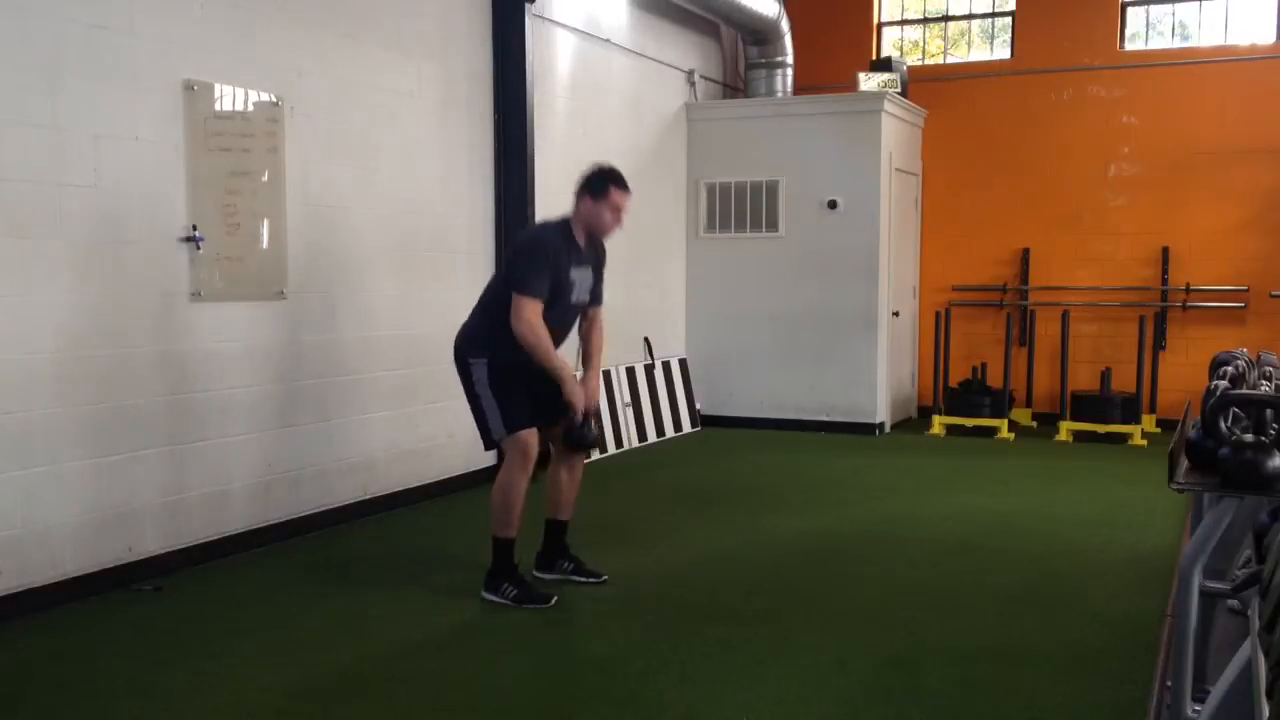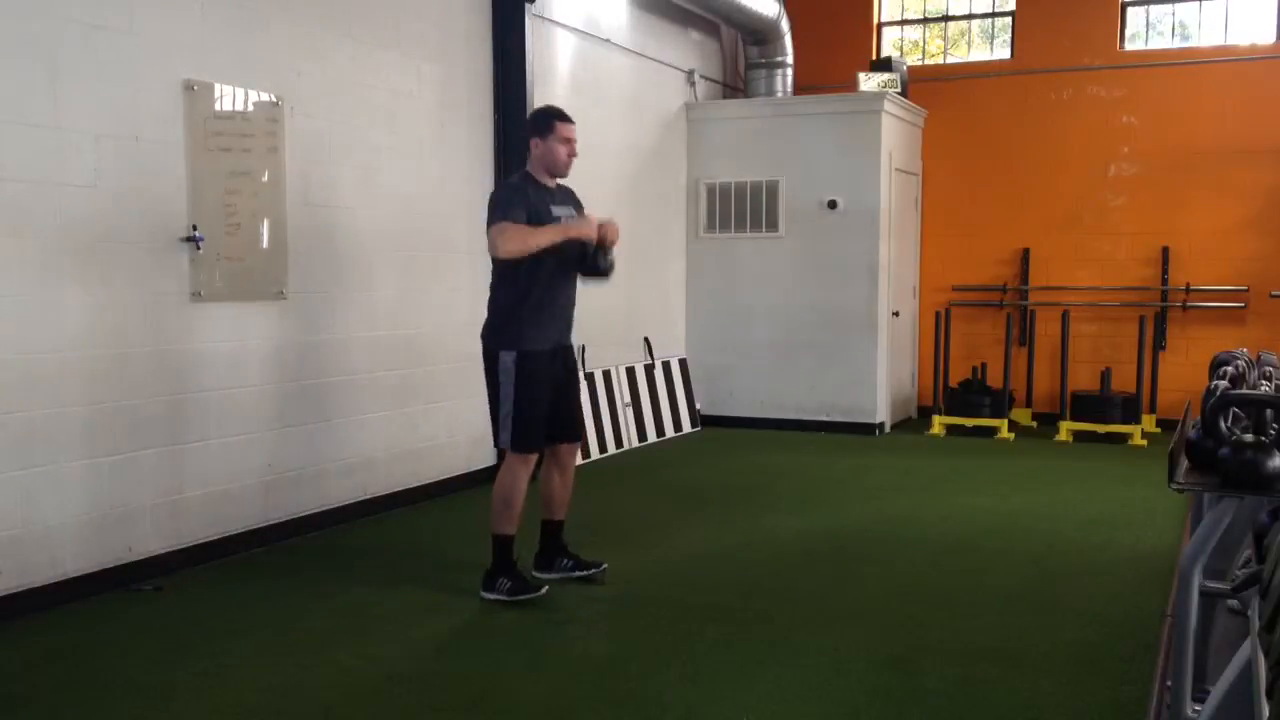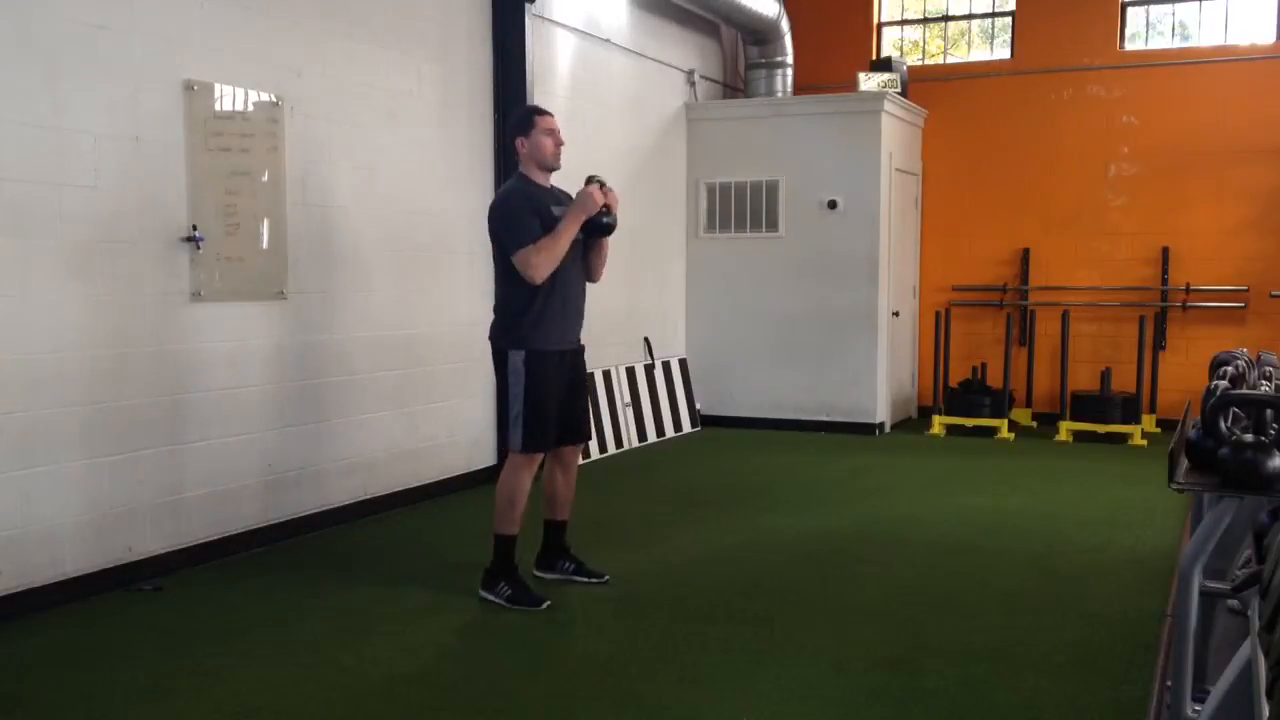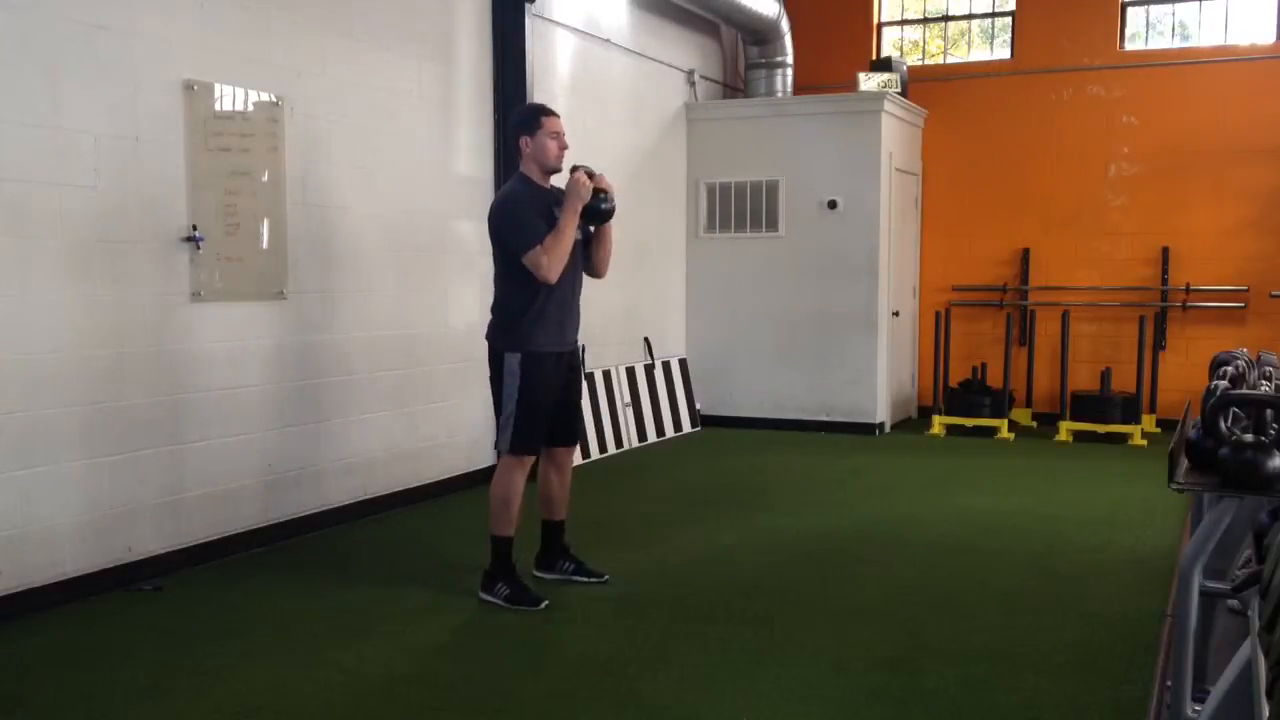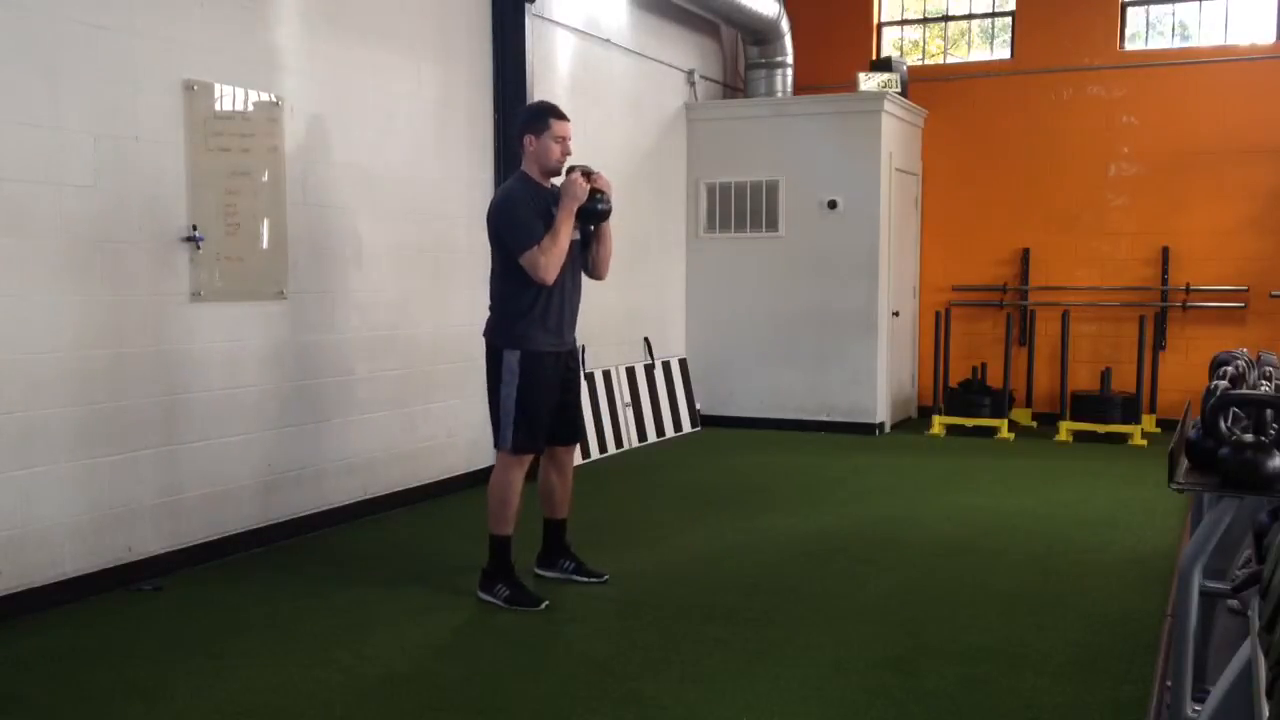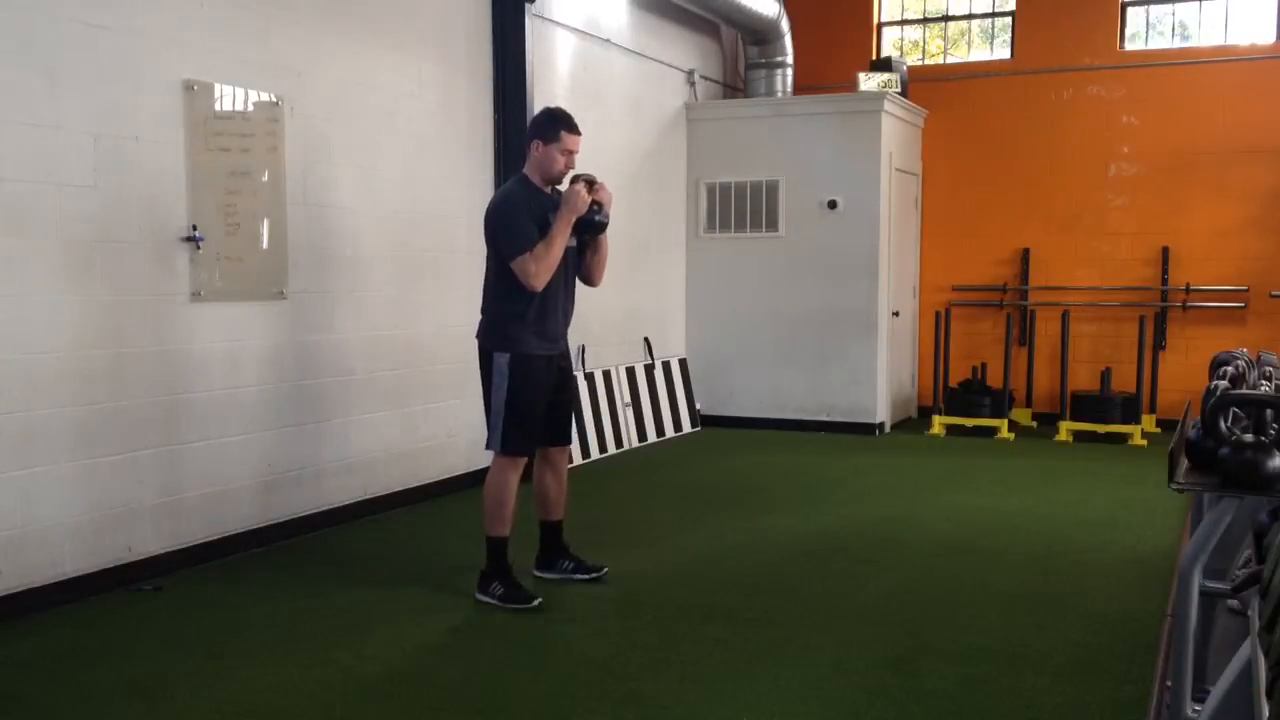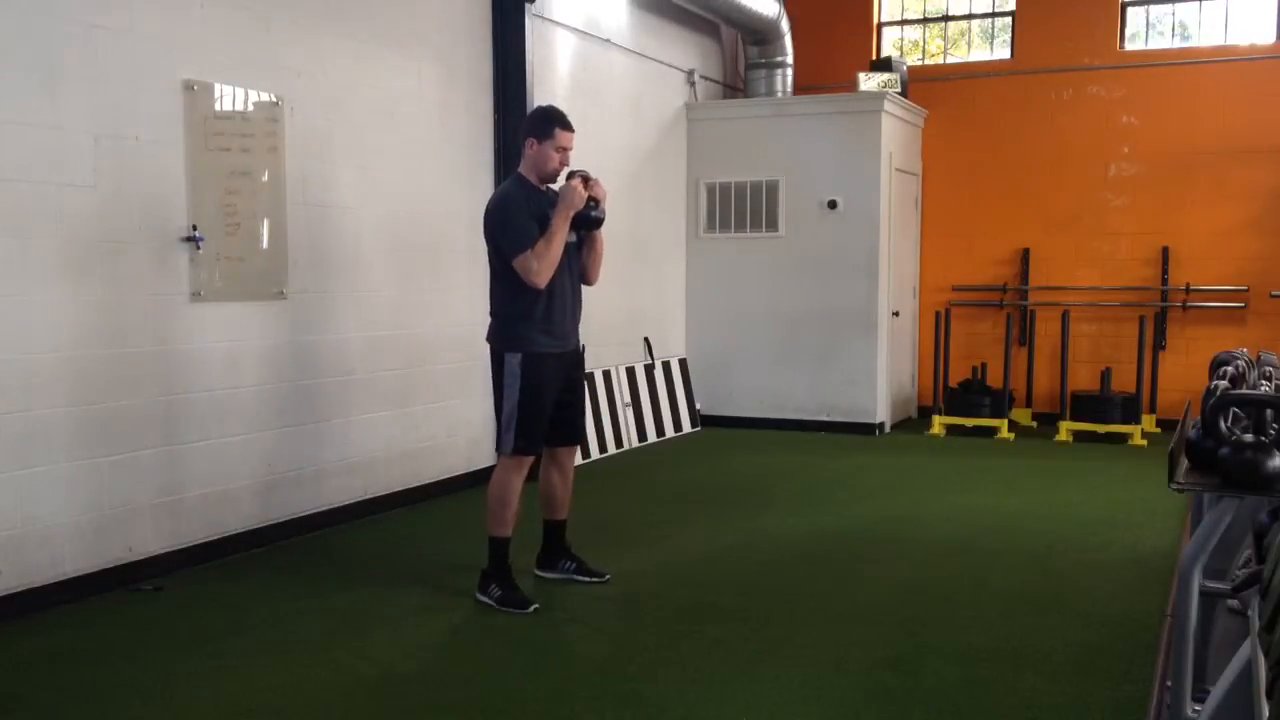
dt=0.3s
person 1, frame 1
left shoulder: (593, 252)
right shoulder: (543, 246)
left elbow: (591, 318)
right elbow: (525, 324)
left wrist: (591, 380)
right wrist: (565, 382)
left hip: (534, 358)
right hip: (489, 353)
right knee: (523, 448)
left ankle: (553, 553)
right ankle: (500, 575)
person 1, frame 2
left shoulder: (566, 196)
right shoulder: (512, 193)
left elbow: (586, 252)
right elbow: (502, 245)
left wrist: (601, 237)
right wrist: (569, 230)
left hip: (556, 345)
right hip: (516, 348)
left knee: (565, 450)
right knee: (523, 455)
left ankle: (552, 552)
right ankle: (500, 571)
person 1, frame 3
left shoulder: (563, 199)
right shoulder: (513, 200)
left elbow: (592, 272)
right elbow: (535, 269)
left wrist: (601, 219)
right wrist: (576, 216)
left hip: (566, 344)
right hip: (526, 348)
left knee: (568, 450)
right knee: (526, 454)
left ankle: (554, 554)
right ankle: (499, 573)
person 1, frame 4
left shoulder: (563, 198)
right shoulder: (515, 201)
left elbow: (597, 266)
right elbow: (548, 268)
right wrist: (573, 206)
left hip: (562, 345)
right hip: (523, 349)
left knee: (561, 451)
right knee: (518, 455)
left ankle: (553, 553)
right ankle: (498, 573)
person 1, frame 5
left shoulder: (563, 197)
right shoulder: (514, 199)
left elbow: (598, 269)
right elbow: (544, 269)
right wrist: (569, 206)
left hip: (561, 345)
right hip: (520, 347)
left knee: (562, 449)
right knee: (517, 454)
left ankle: (554, 552)
right ankle: (496, 573)
person 1, frame 6
left shoulder: (562, 202)
right shoulder: (511, 202)
left elbow: (591, 275)
right elbow: (534, 276)
right wrist: (567, 216)
left hip: (553, 348)
right hip: (513, 350)
left knee: (555, 452)
right knee: (511, 456)
left ankle: (552, 553)
right ankle: (494, 573)
person 1, frame 7
left shoulder: (557, 199)
right shoulder: (509, 202)
left elbow: (589, 273)
right elbow: (536, 273)
right wrist: (564, 213)
left hip: (564, 346)
right hip: (523, 349)
left knee: (563, 450)
right knee: (518, 456)
left ankle: (554, 553)
right ankle: (495, 574)
